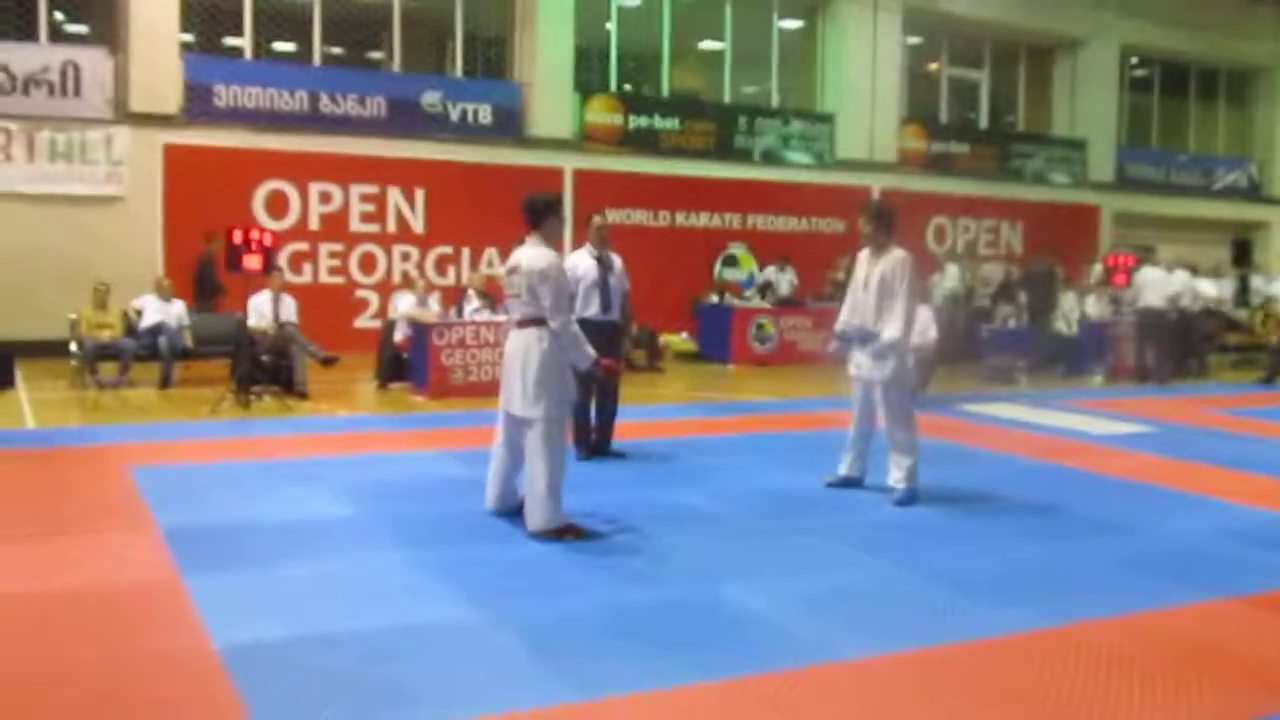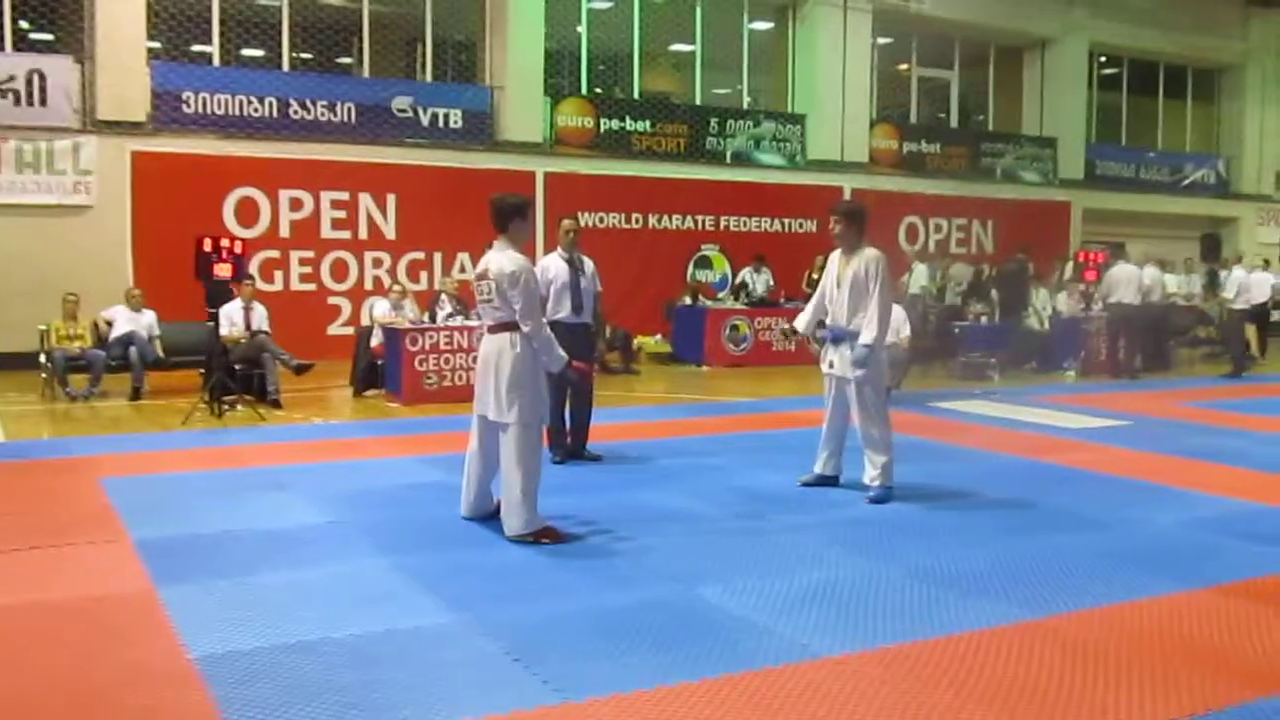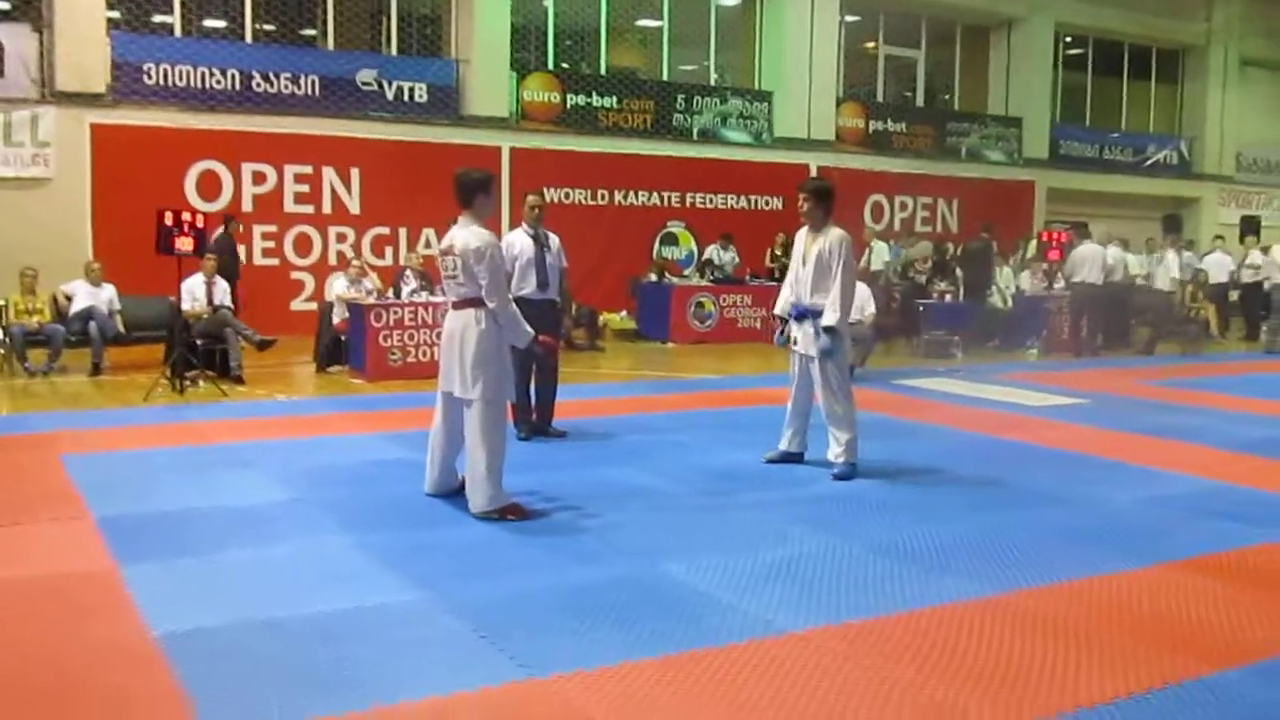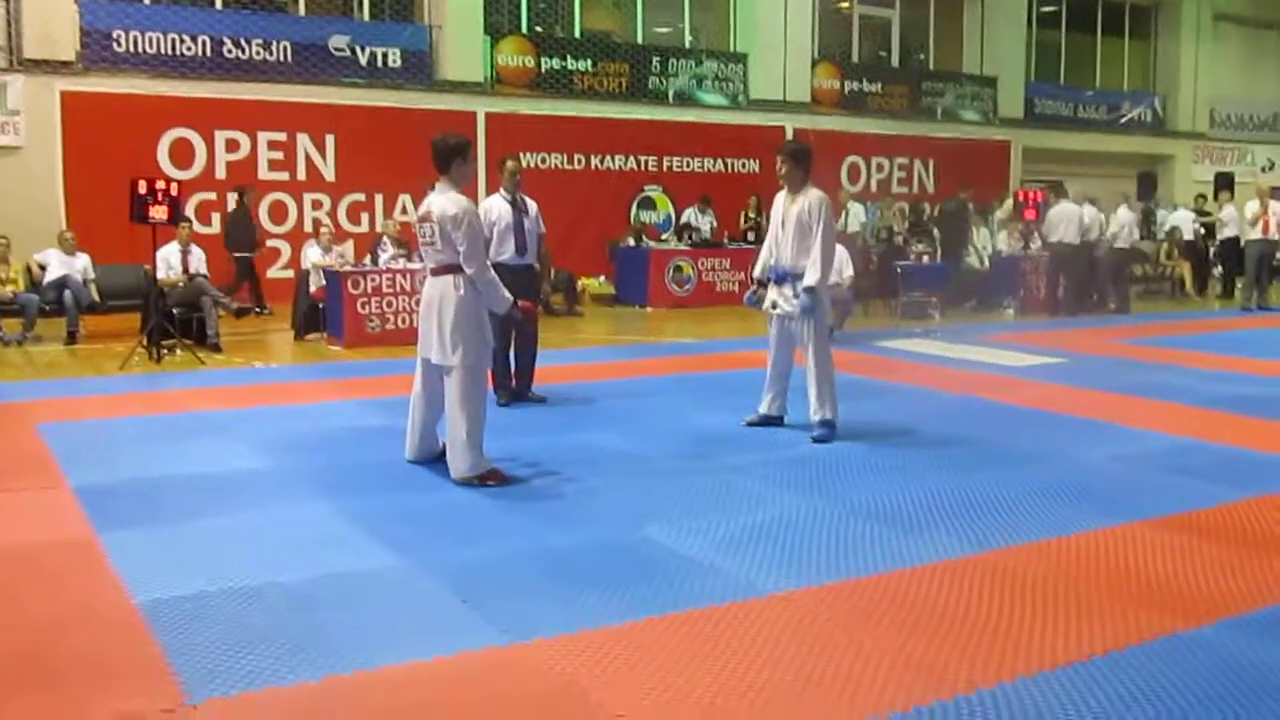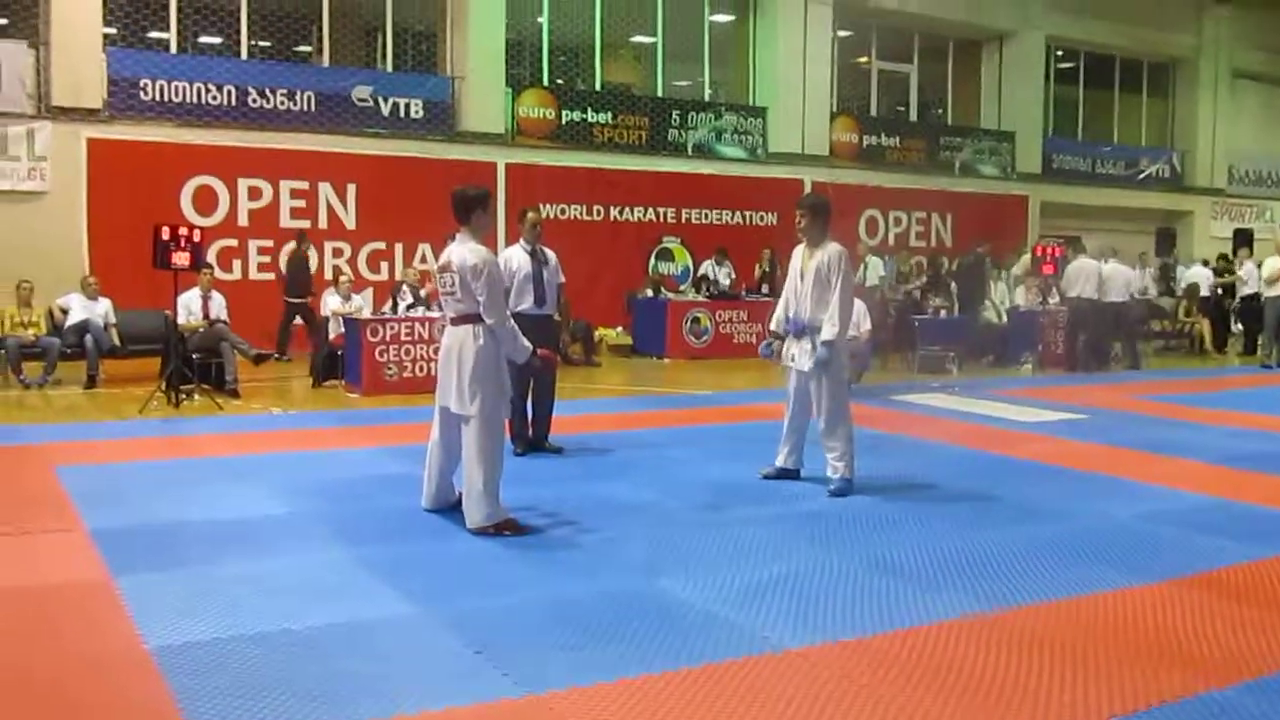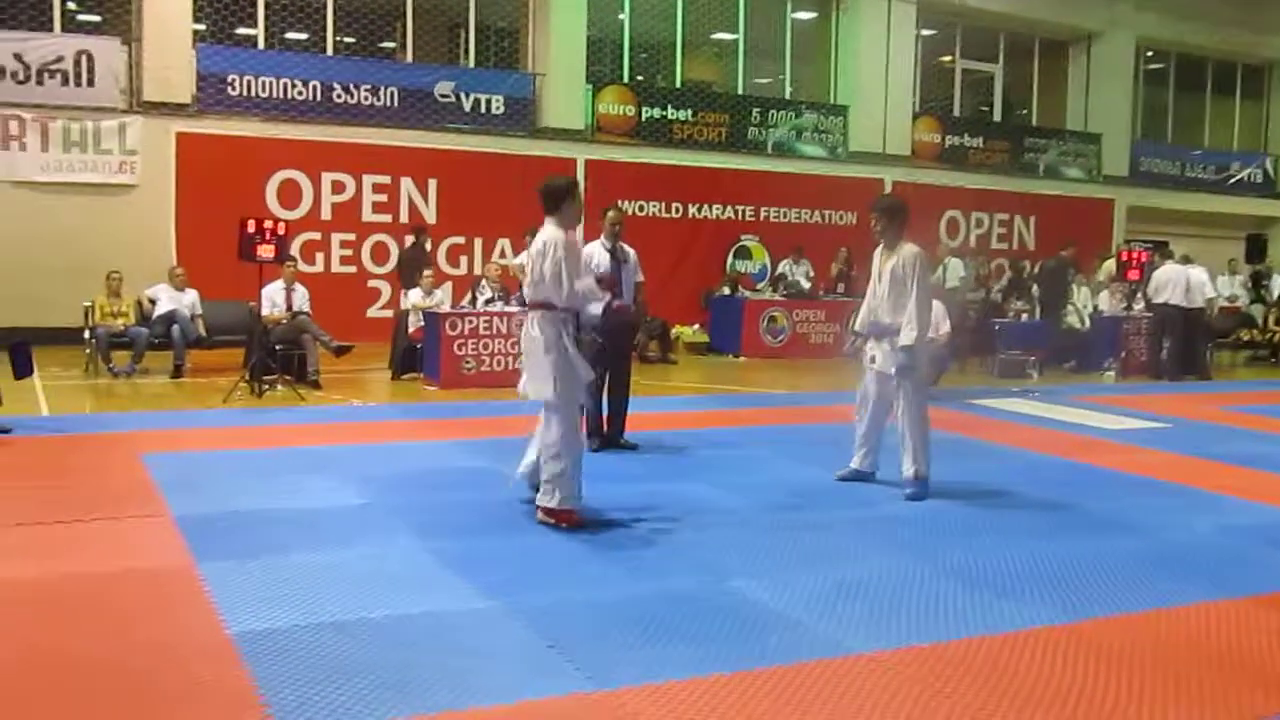
dt=0.4s
person 1, frame 1
left shoulder: (516, 258)
right shoulder: (548, 261)
right elbow: (561, 320)
right wrist: (591, 360)
left hip: (518, 344)
right hip: (543, 349)
left knee: (514, 424)
right knee: (545, 432)
left ankle: (501, 496)
right ankle: (545, 517)
person 1, frame 2
left shoulder: (485, 263)
right shoulder: (517, 265)
right elbow: (533, 323)
right wrist: (563, 363)
left hip: (491, 348)
right hip: (517, 353)
left knee: (487, 429)
right knee: (520, 436)
left ankle: (477, 502)
right ankle: (522, 522)
person 1, frame 3
left shoulder: (449, 238)
right shoulder: (484, 241)
right elbow: (498, 300)
right wrist: (530, 338)
left hip: (456, 324)
right hip: (482, 329)
left knee: (452, 406)
right knee: (485, 413)
left ankle: (442, 479)
right ankle: (487, 499)
person 1, frame 4
left shoulder: (427, 205)
right shoulder: (461, 207)
right elbow: (476, 266)
right wrist: (508, 304)
left hip: (434, 291)
right hip: (459, 296)
left knee: (431, 373)
right knee: (465, 379)
left ankle: (422, 445)
right ankle: (468, 464)
person 1, frame 5
left shoulder: (447, 255)
right shoulder: (481, 257)
right elbow: (496, 315)
right wrist: (528, 352)
left hip: (453, 339)
right hip: (478, 344)
left knee: (449, 423)
right knee: (483, 429)
left ankle: (438, 493)
right ankle: (484, 514)
person 1, frame 6
left shoulder: (557, 237)
right shoulder: (557, 241)
right elbow: (563, 293)
left wrist: (605, 300)
right wrist: (606, 301)
left hip: (555, 330)
right hip: (549, 332)
left knee: (561, 410)
right knee: (564, 416)
left ankle: (535, 469)
right ankle: (553, 502)
person 2, frame 1
left shoulder: (900, 260)
right shoulder: (862, 257)
left elbow: (904, 307)
left wrist: (889, 342)
right wrist: (842, 334)
left hip: (886, 350)
right hip: (861, 347)
left knee: (896, 418)
right knee: (860, 414)
left ankle: (904, 482)
right ankle: (851, 470)
person 2, frame 2
left shoulder: (874, 259)
right shoulder: (834, 258)
left elbow: (879, 307)
right elbow: (821, 298)
left wrist: (868, 345)
right wrist: (799, 327)
left hip: (860, 348)
right hip: (836, 347)
left knee: (870, 417)
right knee: (834, 414)
left ankle: (880, 480)
right ankle: (827, 469)
person 2, frame 3
left shoulder: (838, 239)
right shoulder: (801, 236)
left elbow: (842, 288)
left wrist: (831, 330)
right wrist: (782, 318)
left hip: (824, 327)
right hip: (800, 325)
left knee: (834, 394)
right knee: (799, 390)
left ankle: (845, 458)
right ankle: (792, 446)
person 2, frame 4
left shoulder: (817, 200)
right shoulder: (779, 199)
left elbow: (823, 248)
left wrist: (811, 289)
right wrist: (759, 281)
left hip: (804, 288)
right hip: (778, 287)
left knee: (815, 354)
right knee: (778, 353)
left ankle: (824, 418)
right ankle: (772, 409)
person 2, frame 5
left shoulder: (836, 254)
right shoulder: (798, 252)
left elbow: (841, 303)
left wrist: (829, 343)
right wrist: (776, 333)
left hip: (822, 342)
right hip: (798, 341)
left knee: (831, 409)
right knee: (795, 405)
left ankle: (841, 473)
right ankle: (788, 463)
person 2, frame 6
left shoulder: (913, 256)
right shoulder: (879, 253)
left elbow: (920, 305)
left wrist: (908, 346)
right wrist: (862, 331)
left hip: (901, 345)
right hip: (878, 343)
left knee: (911, 411)
right knee: (870, 406)
left ankle: (917, 476)
right ankle: (864, 464)
person 3, frame 1
left shoulder: (616, 262)
right shoulder: (575, 260)
left elbow: (624, 299)
right elbow: (567, 299)
left wrist: (625, 333)
left hip: (611, 329)
right hip: (586, 328)
left knee: (609, 388)
right knee: (582, 388)
left ankle: (602, 442)
right ankle: (583, 443)
person 3, frame 2
left shoulder: (588, 264)
right shoulder: (547, 264)
left elbow: (597, 302)
right elbow: (538, 302)
left wrist: (599, 335)
left hip: (583, 331)
right hip: (558, 331)
left knee: (583, 391)
right knee: (556, 392)
left ankle: (578, 445)
right ankle: (558, 447)
person 3, frame 3
left shoulder: (553, 240)
right shoulder: (512, 240)
left elbow: (562, 278)
right elbow: (504, 278)
left wrist: (565, 312)
left hip: (549, 308)
right hip: (523, 307)
left knee: (548, 367)
right knee: (521, 368)
left ankle: (543, 422)
right ankle: (523, 423)
person 3, frame 4
left shoulder: (531, 205)
right shoulder: (489, 206)
left elbow: (541, 244)
right elbow: (482, 245)
left wrist: (545, 277)
left hip: (527, 273)
right hip: (502, 273)
left knee: (528, 334)
right knee: (500, 335)
left ankle: (523, 387)
right ankle: (503, 389)
person 3, frame 5
left shoulder: (550, 256)
right shoulder: (509, 256)
left elbow: (560, 294)
right elbow: (501, 295)
left hip: (546, 323)
right hip: (521, 323)
left knee: (546, 383)
right knee: (519, 384)
left ankle: (540, 437)
right ankle: (519, 439)
person 3, frame 6
left shoulder: (630, 254)
right shoulder: (591, 253)
left elbow: (638, 291)
left wrist: (641, 325)
left hip: (624, 320)
right hip: (597, 320)
left knee: (621, 380)
right knee: (594, 380)
left ankle: (615, 434)
right ankle: (595, 434)
